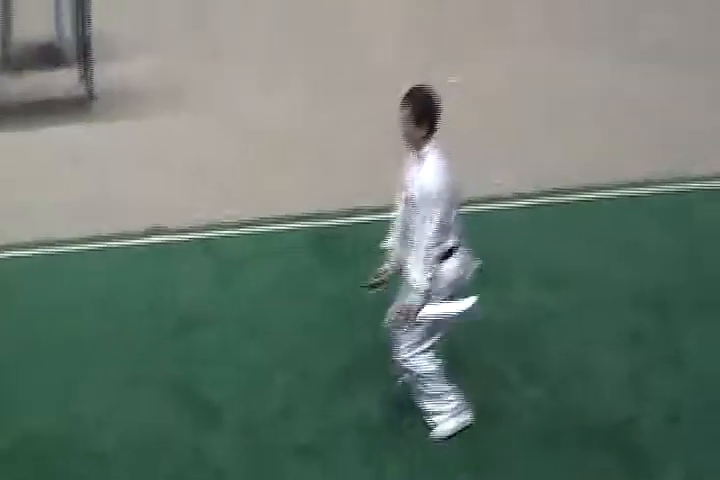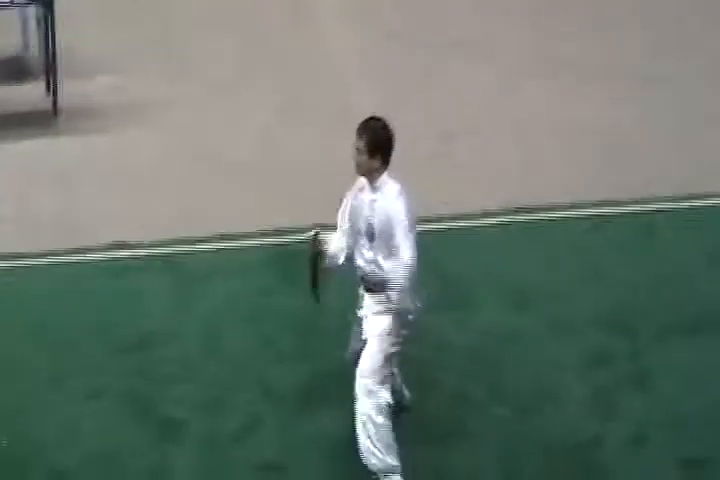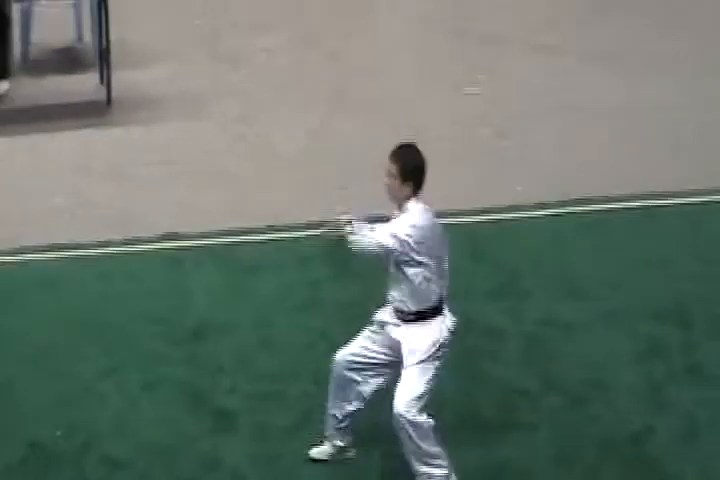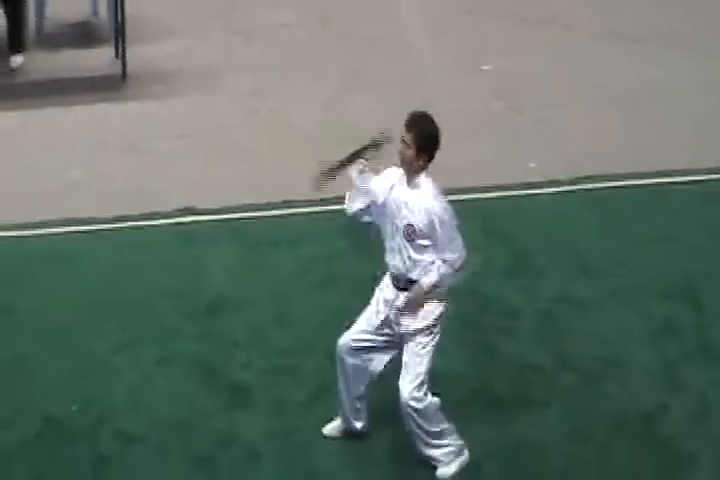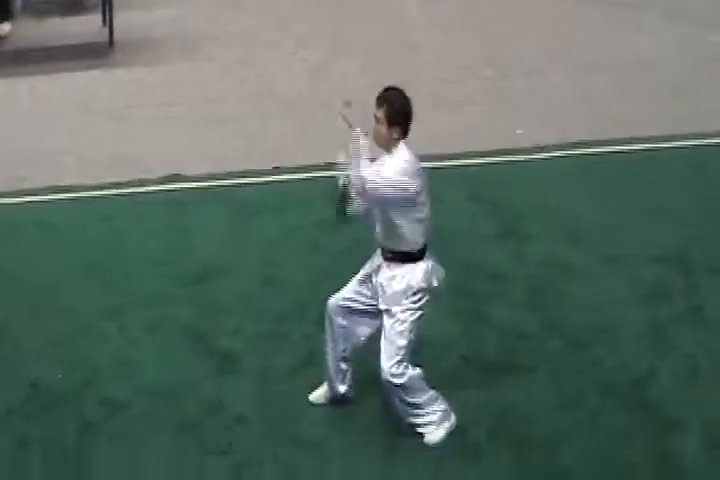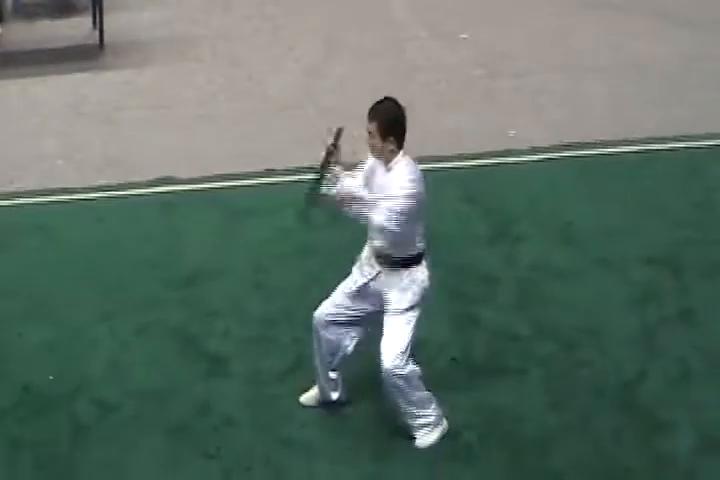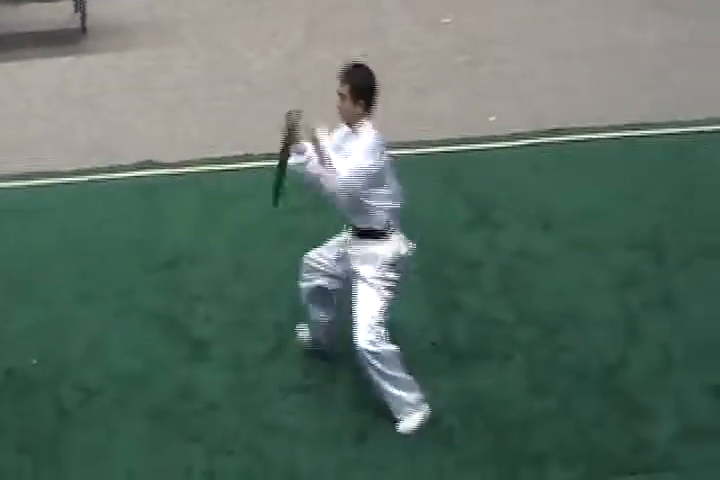
dt=0.3s
person 1, frame 1
left shoulder: (431, 176)
right shoulder: (416, 160)
left elbow: (426, 240)
left wrist: (413, 295)
right wrist: (392, 260)
left hip: (439, 268)
right hip: (425, 264)
left knee: (410, 348)
right knee: (396, 324)
left ankle: (453, 410)
right ankle: (418, 374)
person 1, frame 2
left shoulder: (393, 202)
right shoulder: (360, 190)
left elbow: (404, 262)
right elbow: (346, 235)
left wrist: (395, 310)
right wrist: (329, 246)
left hip: (389, 302)
right hip: (370, 293)
left knee: (368, 384)
right knee: (361, 355)
right ankle: (396, 395)
person 1, frame 3
left shoulder: (418, 223)
right shoulder: (406, 217)
left elbow: (373, 239)
left wrist: (352, 226)
left hip: (426, 328)
right hip: (397, 318)
left knee: (407, 409)
right knee: (346, 363)
right ankle: (338, 441)
person 1, frame 4
left shoulder: (433, 204)
right shoulder: (390, 180)
left elbow: (454, 257)
right elbow: (356, 207)
left wrist: (426, 289)
right wrist: (360, 177)
left hip: (420, 304)
right hip: (390, 291)
left knee: (411, 394)
right knee: (349, 348)
right ankle: (352, 420)
person 1, frame 5
left shoulder: (402, 169)
right shoulder: (391, 159)
left elbow: (366, 190)
right elbow: (362, 200)
right wrist: (358, 181)
left hip: (407, 275)
right hip: (386, 262)
left knee: (393, 368)
right knee: (340, 307)
left ankle: (438, 417)
right ankle: (338, 385)
person 1, frame 6
left shoulder: (406, 178)
right shoulder: (375, 165)
left elbow: (389, 223)
right elbow: (348, 195)
left wrist: (355, 202)
right wrist: (343, 173)
left hip: (403, 277)
right hip: (373, 265)
left knee: (393, 363)
right knee: (326, 319)
left ankle: (429, 421)
right ankle: (329, 389)
person 1, frame 7
left shoulder: (365, 146)
right shoulder: (347, 134)
left elbow: (338, 185)
right elbow: (313, 166)
left wrist: (316, 156)
right wrist: (299, 145)
left hip: (376, 251)
right hip: (355, 240)
left knee: (369, 339)
right knee: (314, 267)
left ankle: (412, 405)
right ankle: (319, 331)
